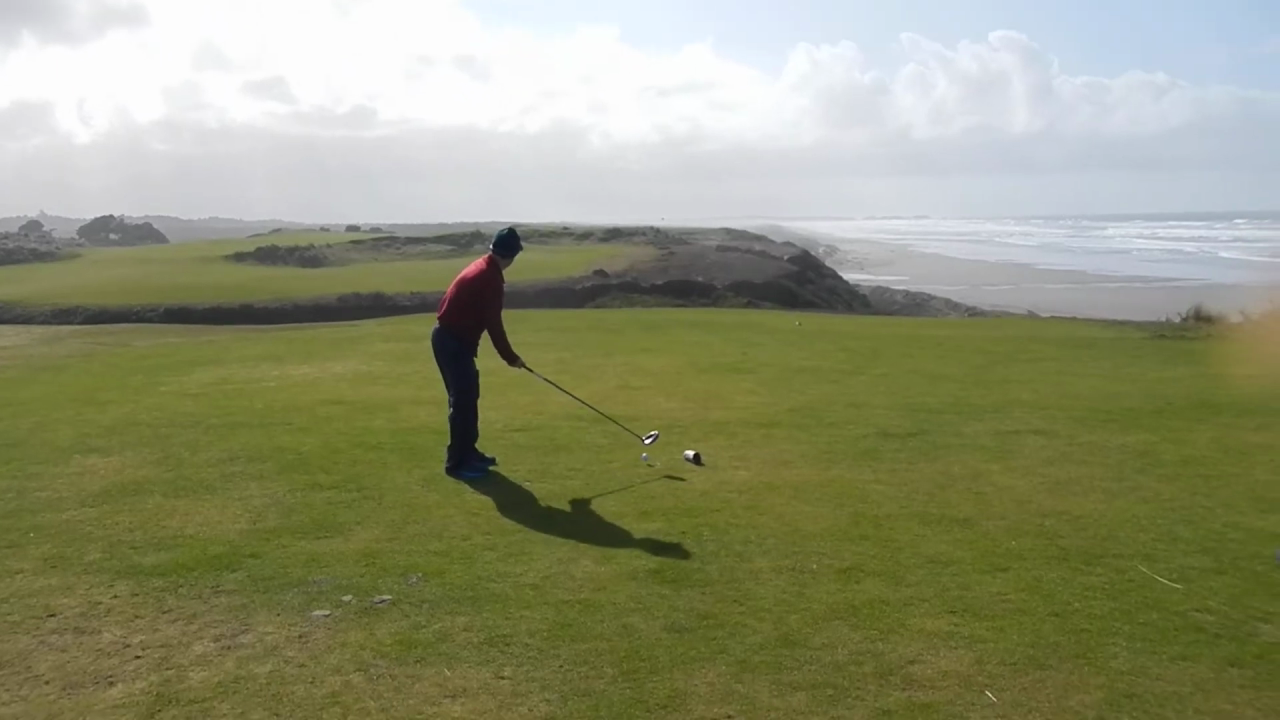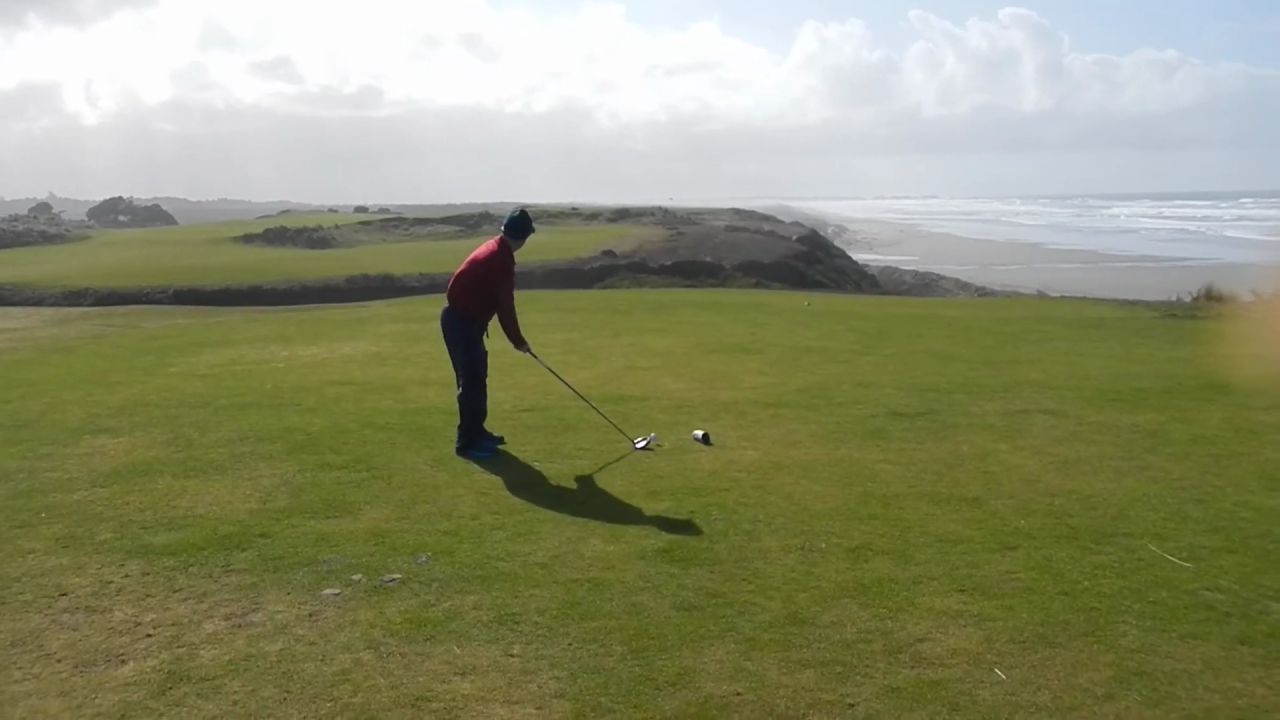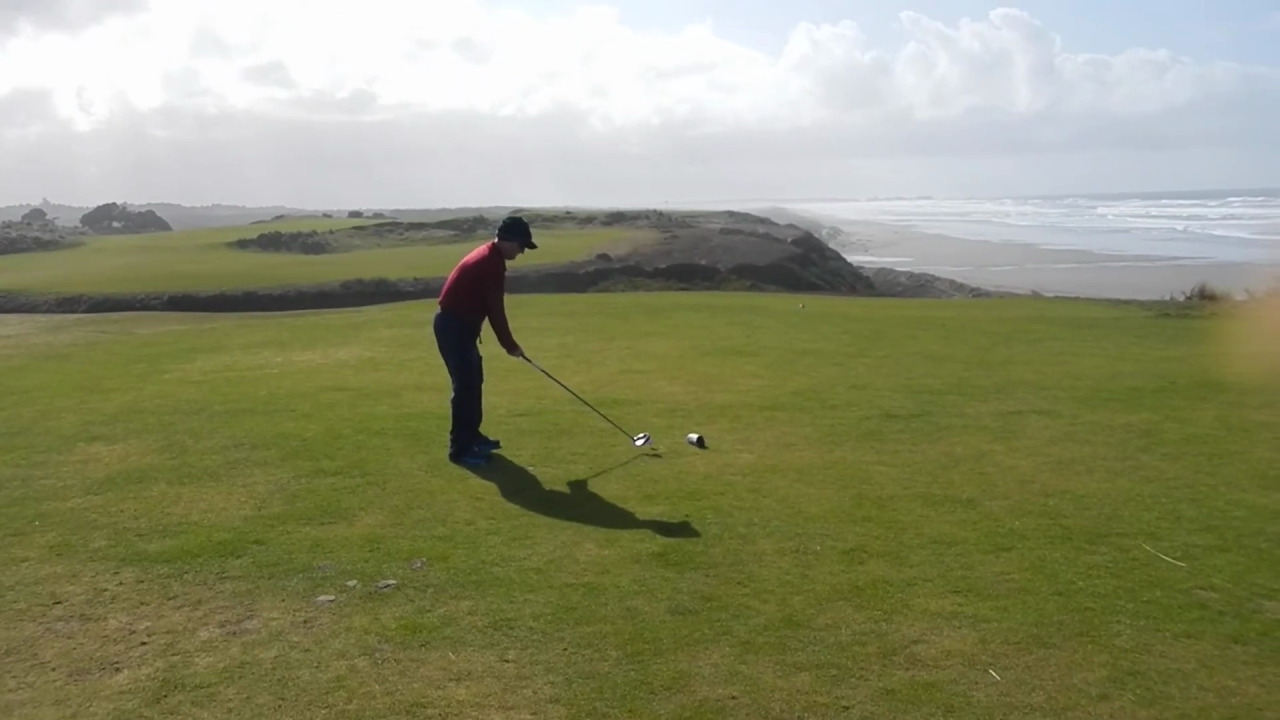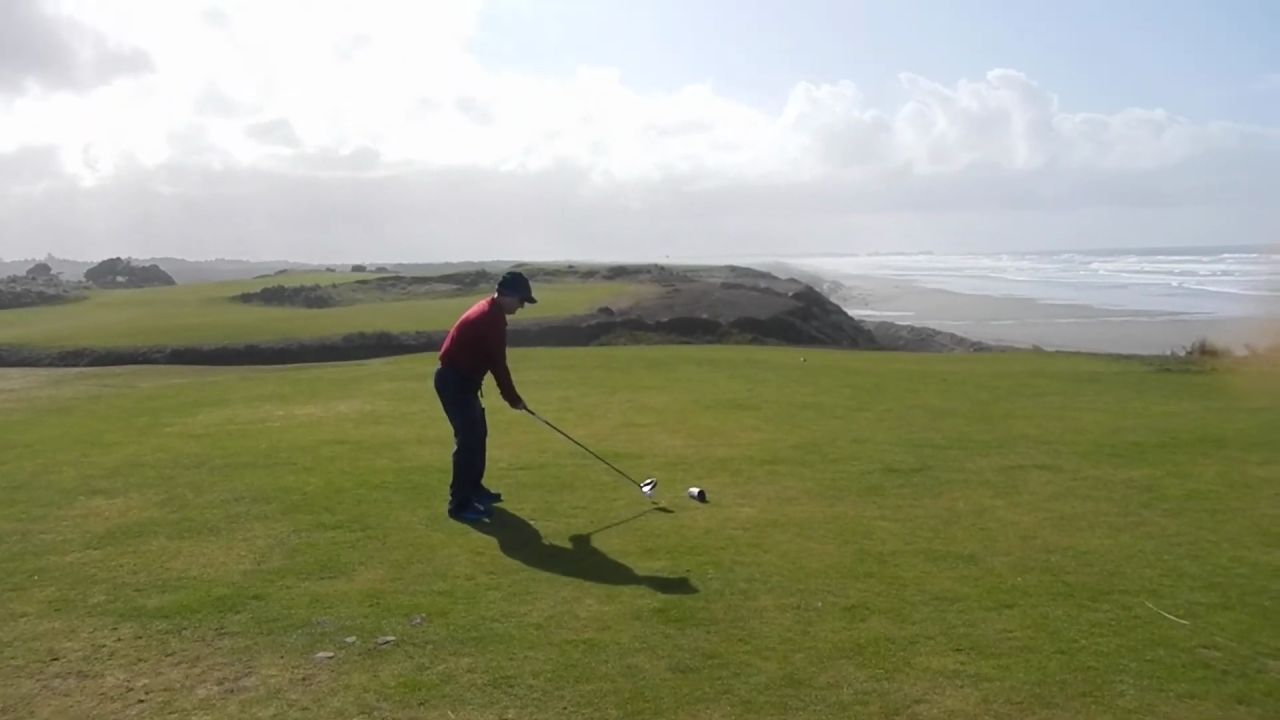
dt=1s
person 1, frame 1
left shoulder: (482, 268)
right shoulder: (489, 278)
left elbow: (485, 319)
right elbow: (494, 324)
left wrist: (507, 354)
right wrist: (510, 356)
left hip: (453, 336)
right hip: (453, 340)
left knee: (468, 396)
right knee: (463, 399)
left ankle: (468, 452)
right ankle: (456, 461)
person 1, frame 2
left shoulder: (493, 249)
right shoulder: (501, 260)
left elbow: (498, 301)
right elbow: (505, 306)
left wrist: (515, 338)
right wrist: (518, 340)
left hip: (462, 317)
right hip: (462, 320)
left knee: (476, 377)
right knee: (471, 380)
left ankle: (476, 431)
right ankle: (467, 441)
person 1, frame 3
left shoulder: (487, 255)
right shoulder: (491, 264)
left elbow: (490, 307)
right elbow: (496, 310)
left wrist: (507, 343)
right wrist: (510, 345)
left hip: (458, 322)
right hip: (453, 325)
left knee: (473, 381)
right knee: (465, 384)
left ankle: (472, 435)
right ankle: (460, 447)
person 1, frame 4
left shoulder: (488, 311)
right shoulder: (492, 318)
left elbow: (492, 360)
right elbow: (498, 364)
left wrist: (510, 396)
right wrist: (513, 398)
left hip: (459, 378)
right hip: (455, 380)
left knee: (477, 434)
right knee: (468, 438)
left ankle: (473, 488)
right ankle: (459, 503)
